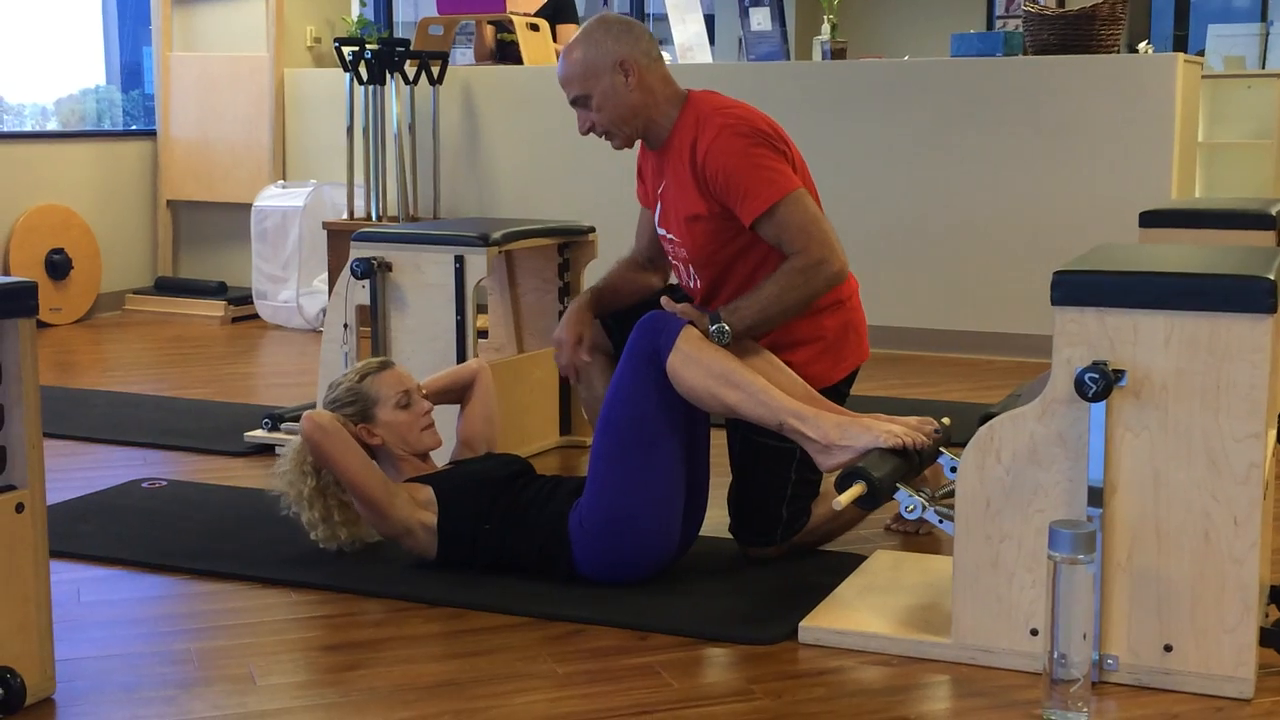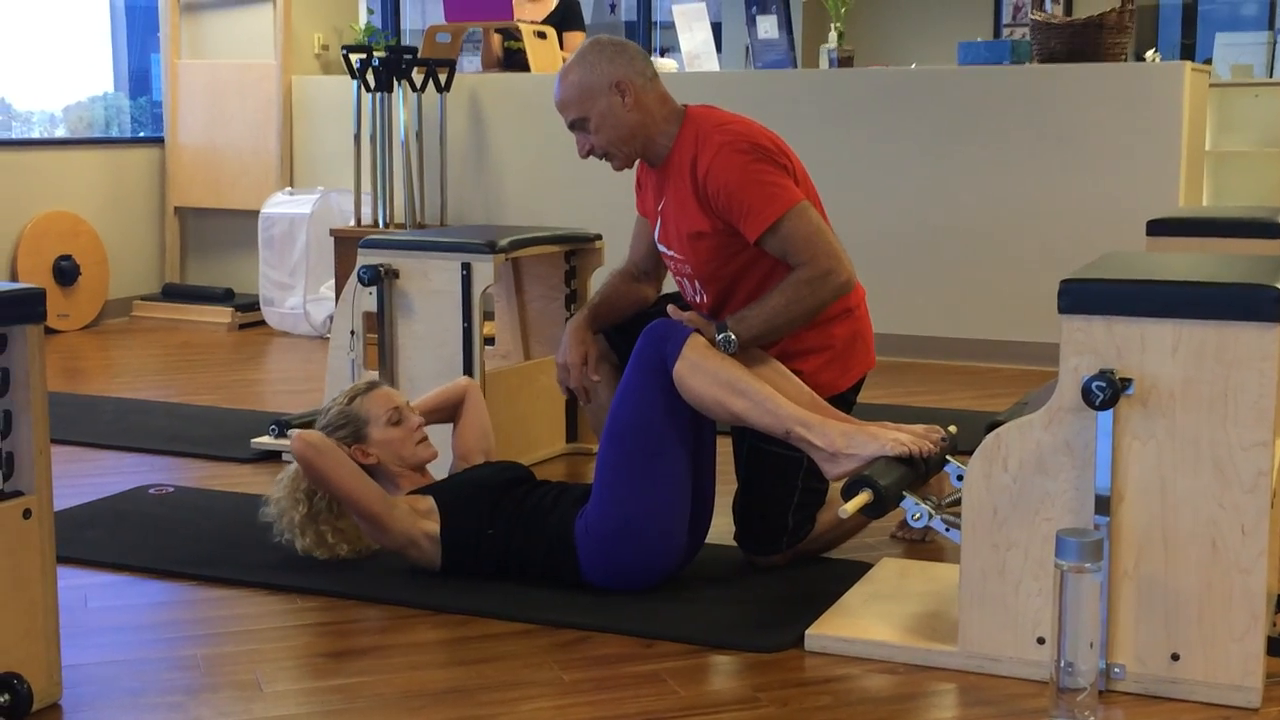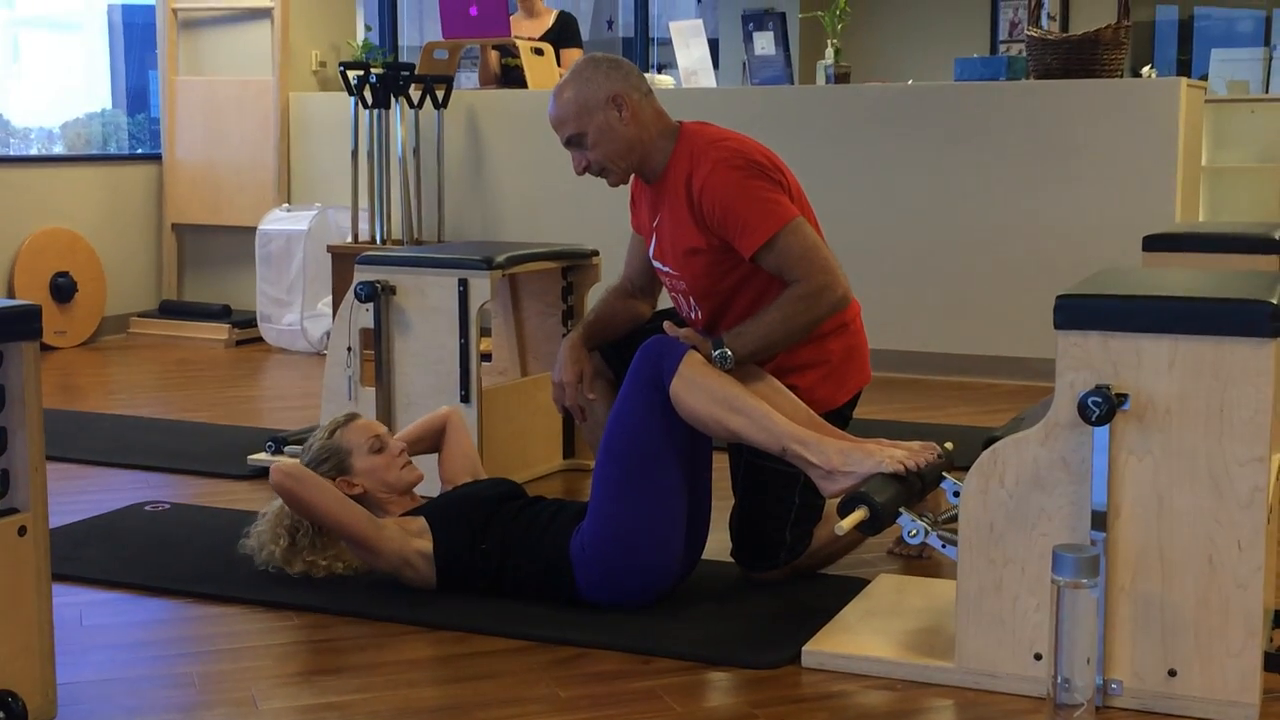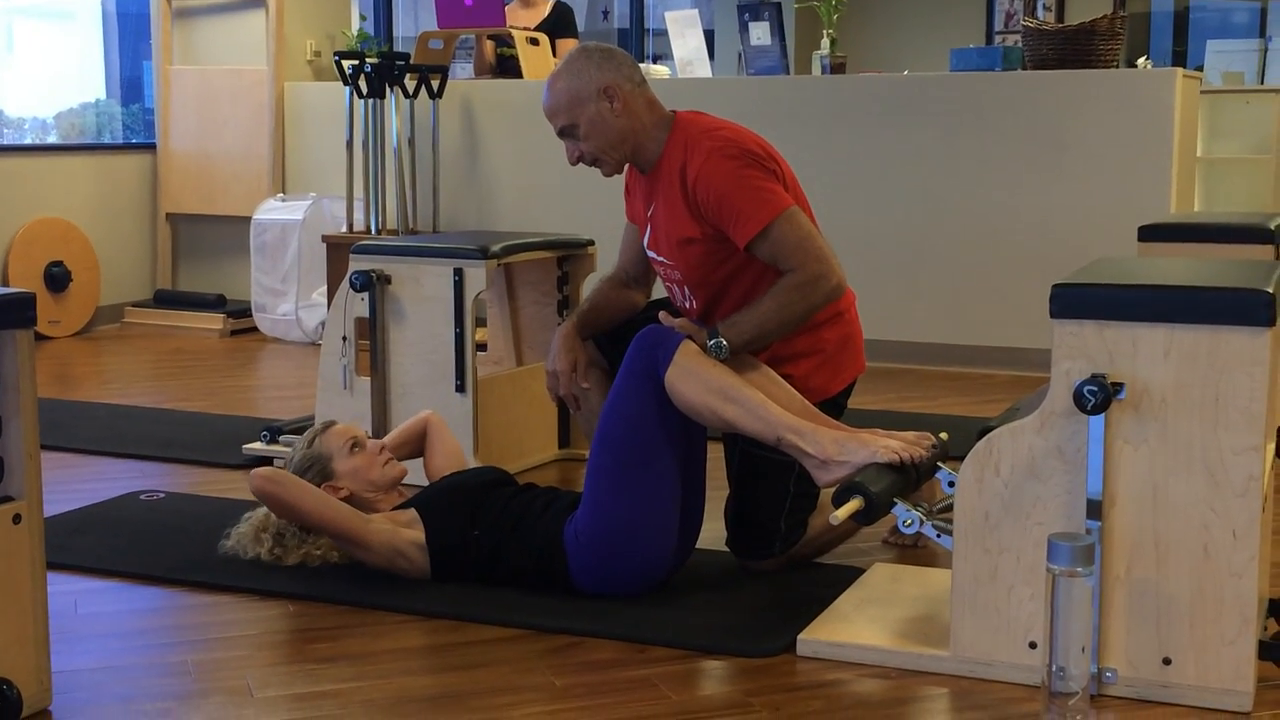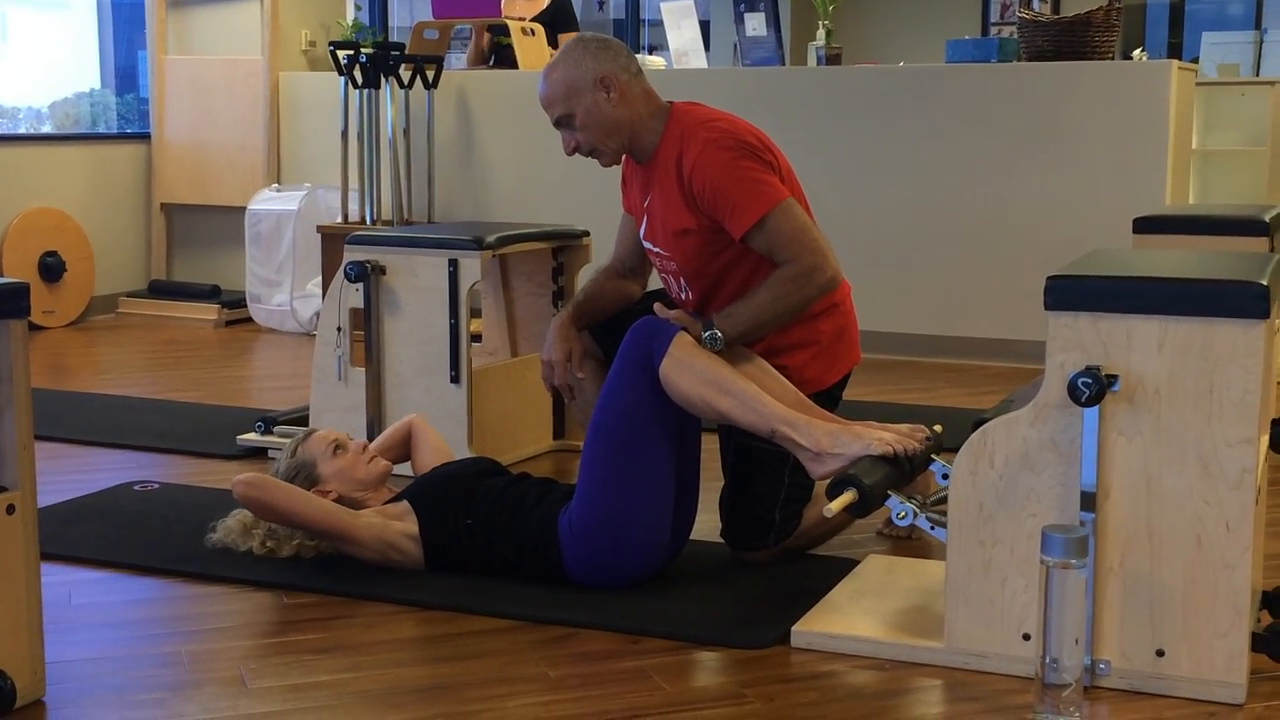
dt=0.7s
person 1, frame 1
left shoulder: (462, 468)
right shoulder: (401, 512)
left elbow: (476, 371)
right elbow: (314, 425)
left wrist: (413, 389)
right wrist: (382, 405)
left hip: (652, 526)
right hip: (607, 541)
left knee: (692, 331)
right knee: (656, 334)
left ankle: (848, 431)
right ankle: (823, 435)
person 1, frame 2
left shoulder: (464, 481)
right shoulder: (402, 524)
left elbow: (466, 389)
right elbow: (305, 444)
left wrist: (402, 409)
right wrist: (369, 426)
left hip: (653, 534)
right hip: (615, 549)
left knee: (699, 339)
right knee: (663, 340)
left ankle: (846, 439)
right ankle: (829, 443)
person 1, frame 3
left shoulder: (452, 504)
right shoulder: (395, 546)
left elbow: (449, 416)
right elbow: (283, 474)
left wrist: (391, 443)
right wrist: (360, 460)
left hip: (651, 549)
right hip: (609, 565)
left knee: (698, 354)
right knee: (660, 359)
left ankle: (845, 455)
right ankle: (826, 460)
person 1, frame 4
left shoulder: (439, 499)
right shoulder: (384, 539)
left elbow: (429, 420)
right elbow: (263, 480)
left wrist: (376, 451)
right wrist: (341, 464)
left hip: (641, 541)
right hip: (603, 556)
left knee: (695, 345)
right knee: (654, 348)
left ankle: (836, 445)
right ankle: (822, 450)
person 1, frame 5
left shoulder: (428, 494)
right shoulder: (378, 532)
left elbow: (414, 421)
right elbow: (246, 484)
left wrist: (373, 458)
right wrist: (328, 470)
left hip: (633, 530)
right hip: (597, 546)
left knee: (692, 334)
right knee: (649, 340)
left ankle: (838, 436)
right ankle: (814, 441)
person 2, frame 1
left shoulder: (727, 139)
right shoulder: (654, 144)
left elbow: (823, 264)
right elbow: (648, 264)
left wrist: (716, 328)
right wrist: (584, 304)
left hip: (797, 347)
right hip: (729, 324)
left knee: (764, 540)
right knee: (590, 331)
person 2, frame 2
left shoulder: (726, 154)
right shoulder: (653, 159)
left elbow: (831, 274)
right elbow: (641, 275)
left wrist: (722, 336)
right wrist: (582, 323)
left hip: (804, 355)
right hip: (732, 332)
left knee: (767, 547)
right knee: (596, 343)
person 2, frame 3
left shoulder: (723, 170)
right shoulder: (647, 177)
left elbow: (826, 290)
right elbow: (635, 293)
left wrist: (719, 353)
right wrist: (577, 341)
left hip: (800, 371)
right hip: (725, 346)
left knee: (765, 562)
right knee: (592, 361)
person 2, frame 4
left shoulder: (716, 159)
right shoulder: (642, 166)
left elbow: (822, 279)
right elbow: (629, 282)
left wrist: (713, 342)
right wrist: (572, 330)
left hip: (795, 360)
right hip: (717, 335)
left knee: (760, 550)
right knee: (584, 352)
person 2, frame 5
left shoulder: (712, 150)
right shoulder: (638, 157)
left elbow: (816, 271)
right elbow: (626, 273)
left wrist: (708, 334)
right wrist: (567, 319)
left hip: (790, 352)
right hip: (717, 328)
left knee: (755, 541)
right knee: (578, 341)
